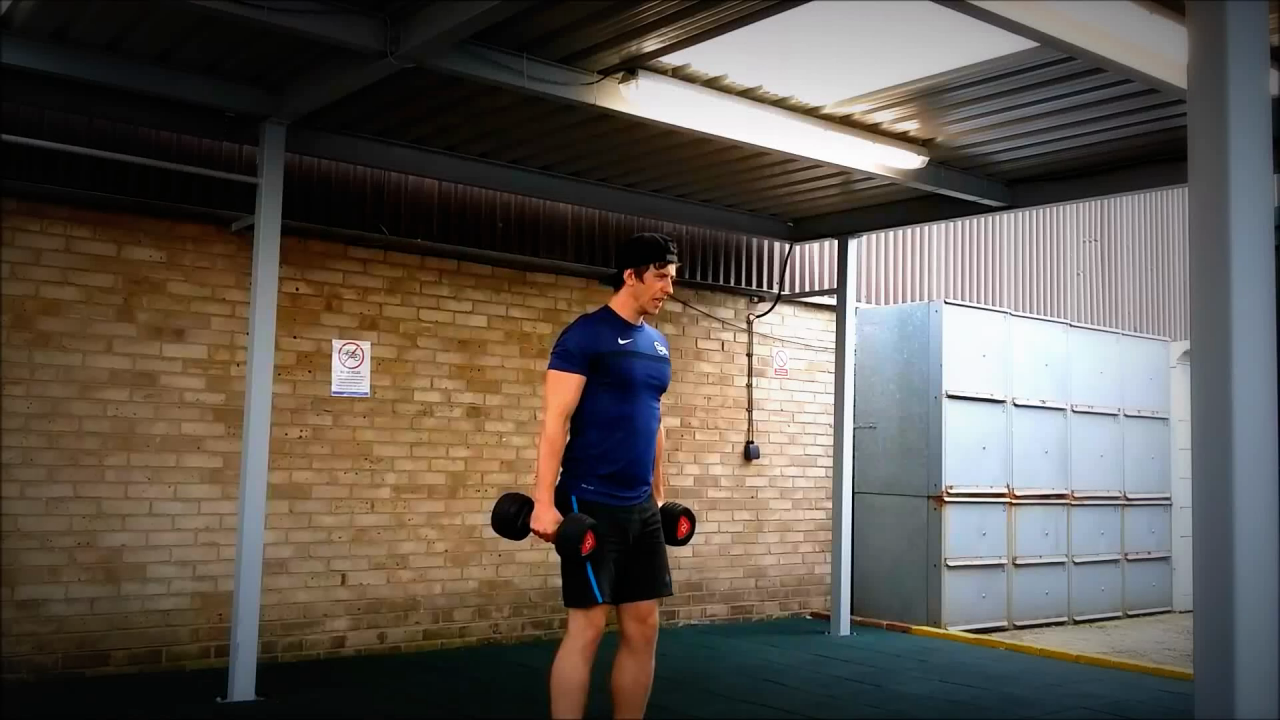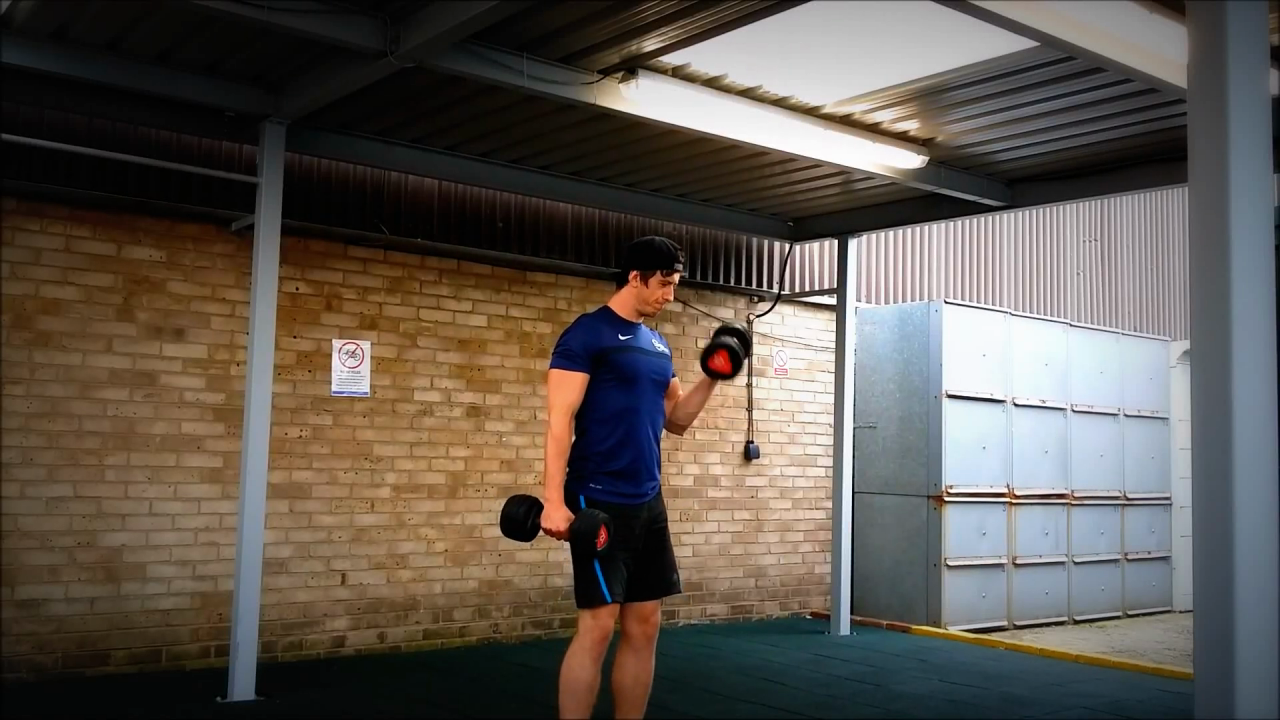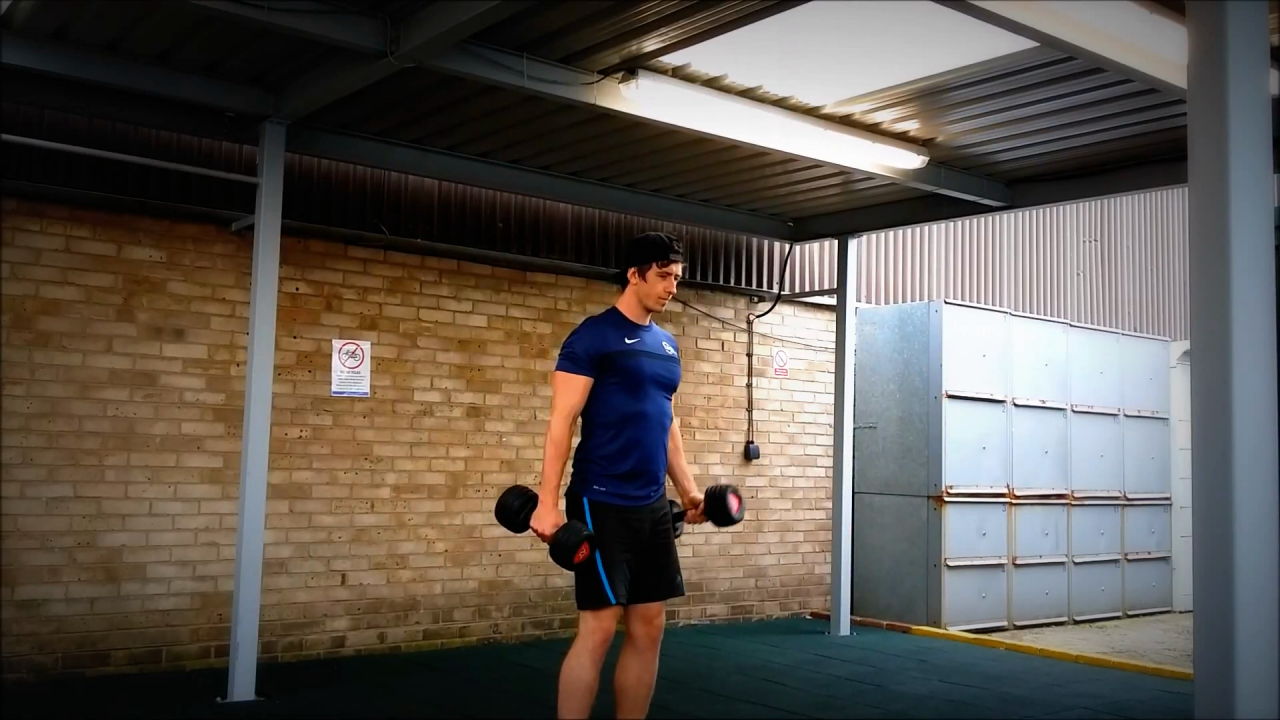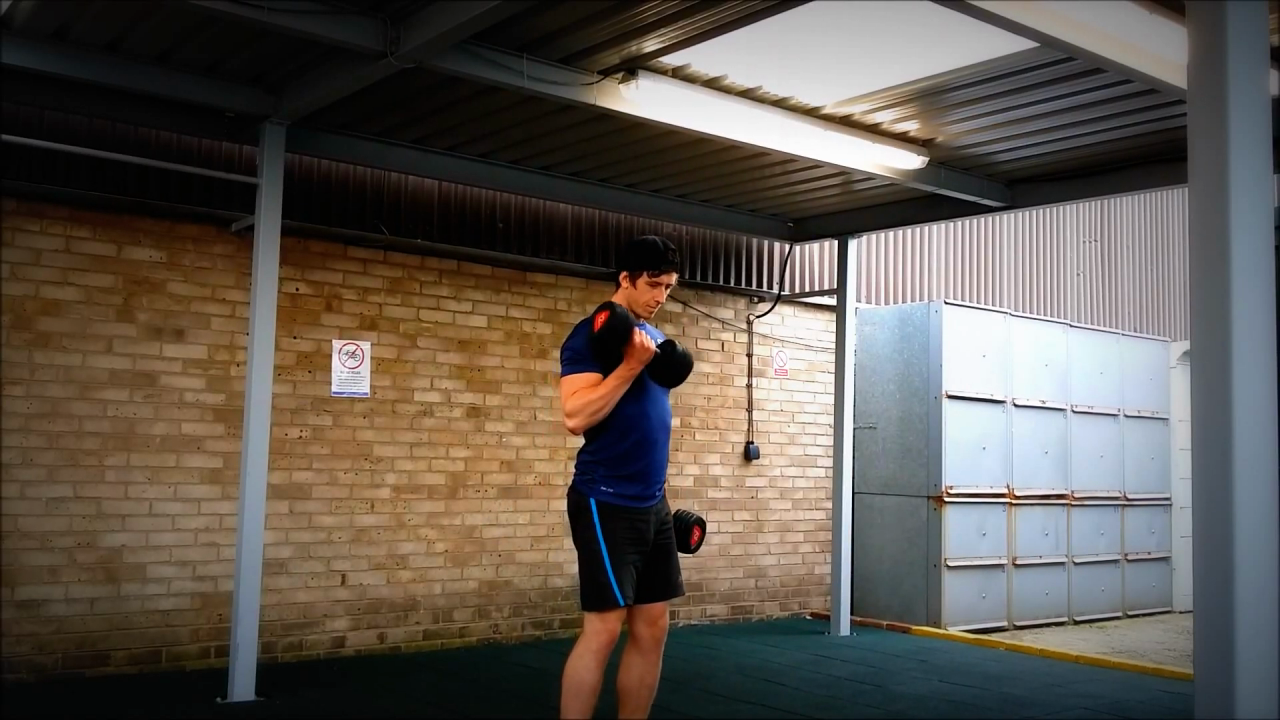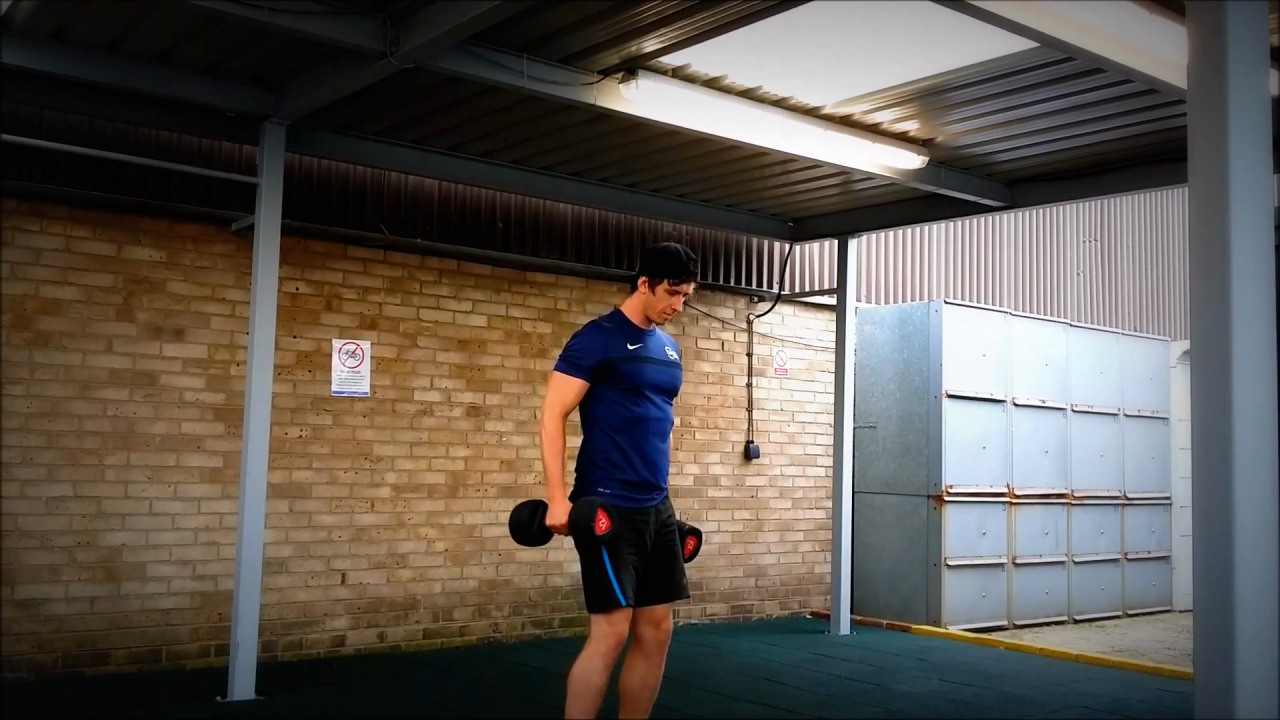
dt=1s
person 1, frame 1
left shoulder: (657, 344)
right shoulder: (586, 336)
right elbow: (555, 420)
left wrist: (658, 493)
right wrist: (545, 501)
left hip: (639, 505)
right hip: (590, 502)
left knee: (643, 628)
right knee: (587, 627)
person 1, frame 2
left shoulder: (657, 344)
right shoulder: (587, 334)
left elbow: (675, 418)
right elbow: (560, 420)
left wrist: (711, 378)
right wrist: (554, 499)
left hip: (648, 501)
right hip: (598, 502)
left knee: (644, 626)
right knee: (598, 626)
person 1, frame 3
left shoulder: (667, 344)
right shoulder: (594, 337)
right elbow: (562, 419)
left wrist: (688, 489)
right wrist: (547, 502)
left hip: (651, 504)
right hip: (603, 503)
left knee: (648, 629)
right knee: (599, 628)
person 1, frame 4
left shoulder: (655, 338)
right shoulder: (592, 335)
right elbow: (576, 416)
right wrist: (629, 365)
left hip: (652, 504)
right hip: (605, 502)
left knee: (652, 629)
right knee: (604, 628)
person 1, frame 5
left shoulder: (668, 347)
right shoulder: (598, 339)
right elbow: (552, 415)
right wrist: (557, 497)
left hip: (656, 507)
right hip: (606, 505)
left knee: (656, 631)
right knee: (611, 631)
